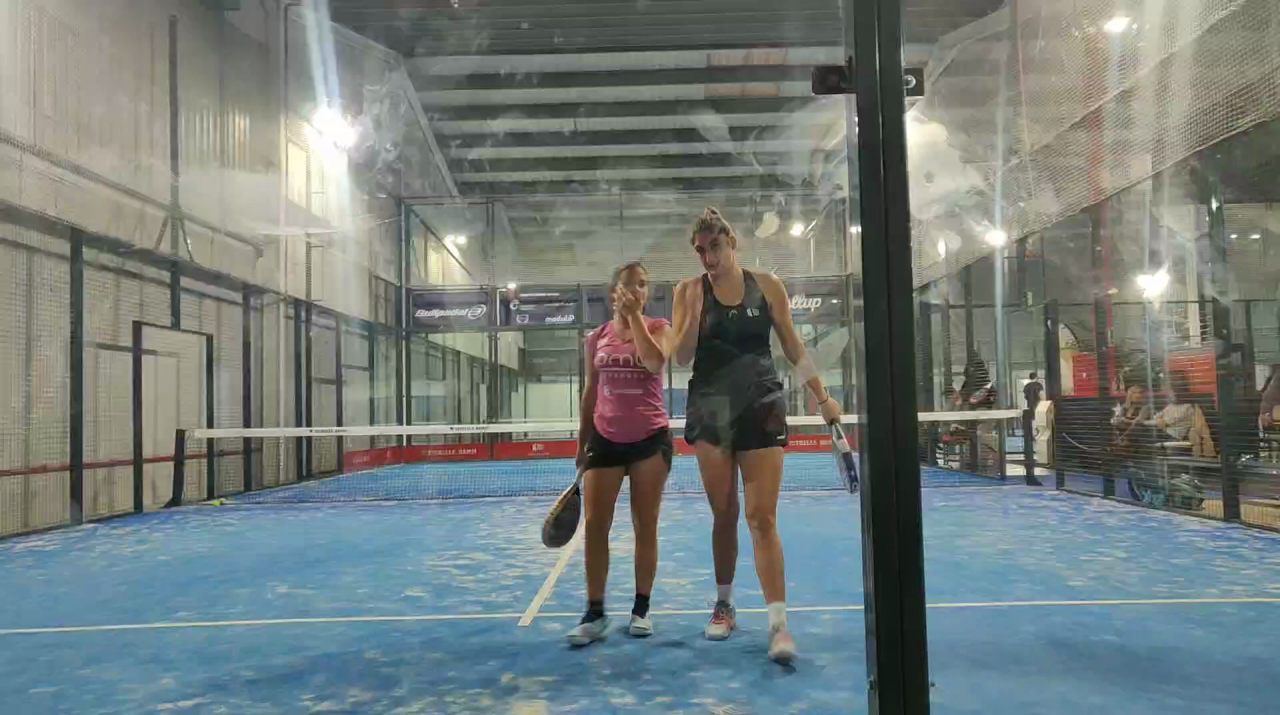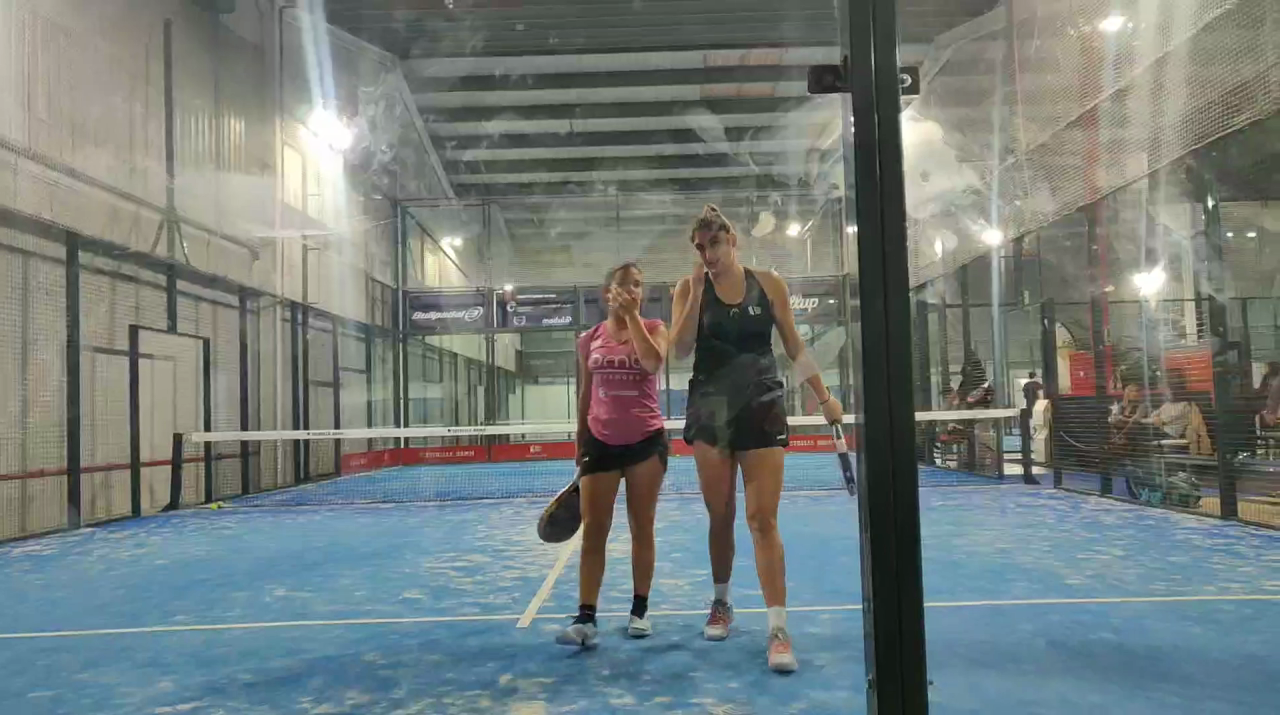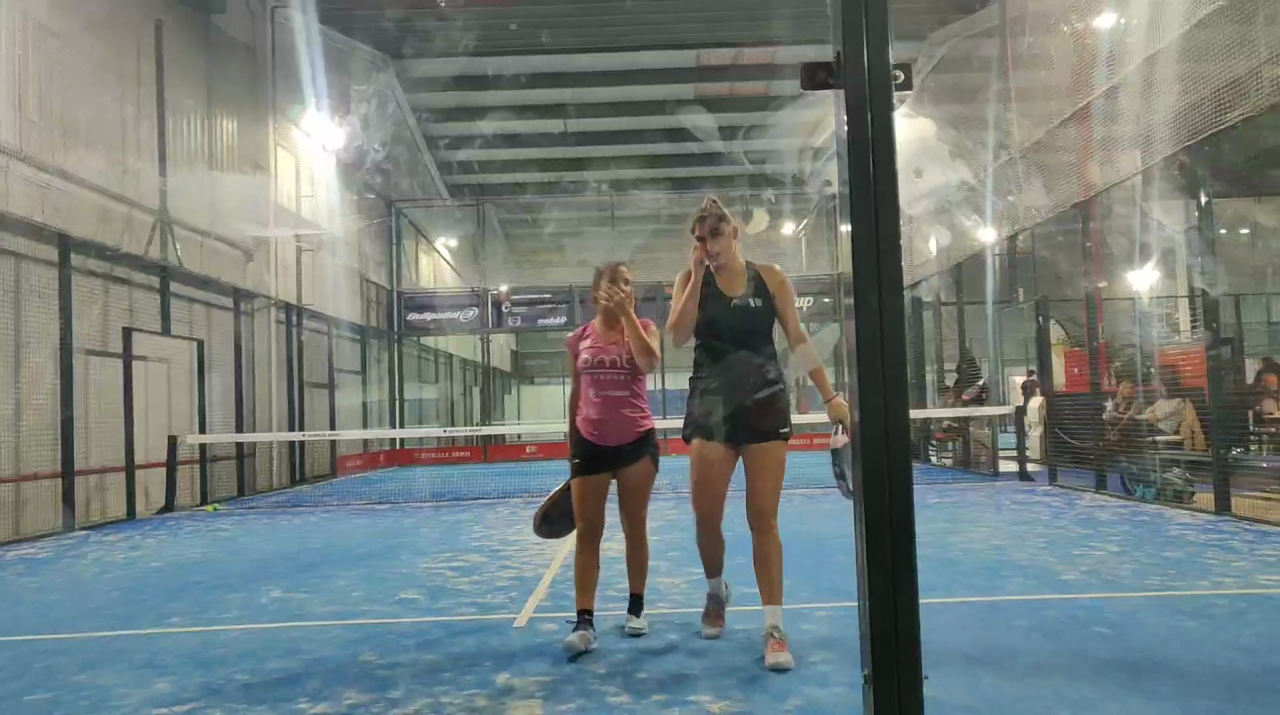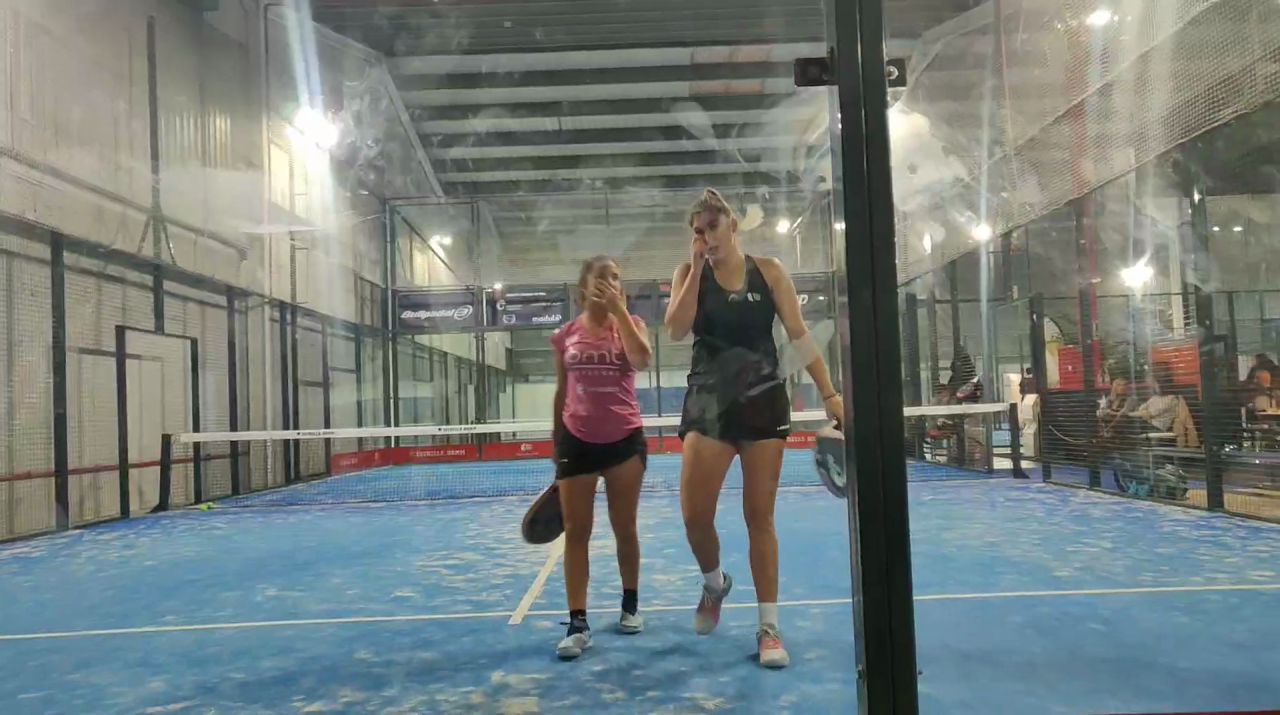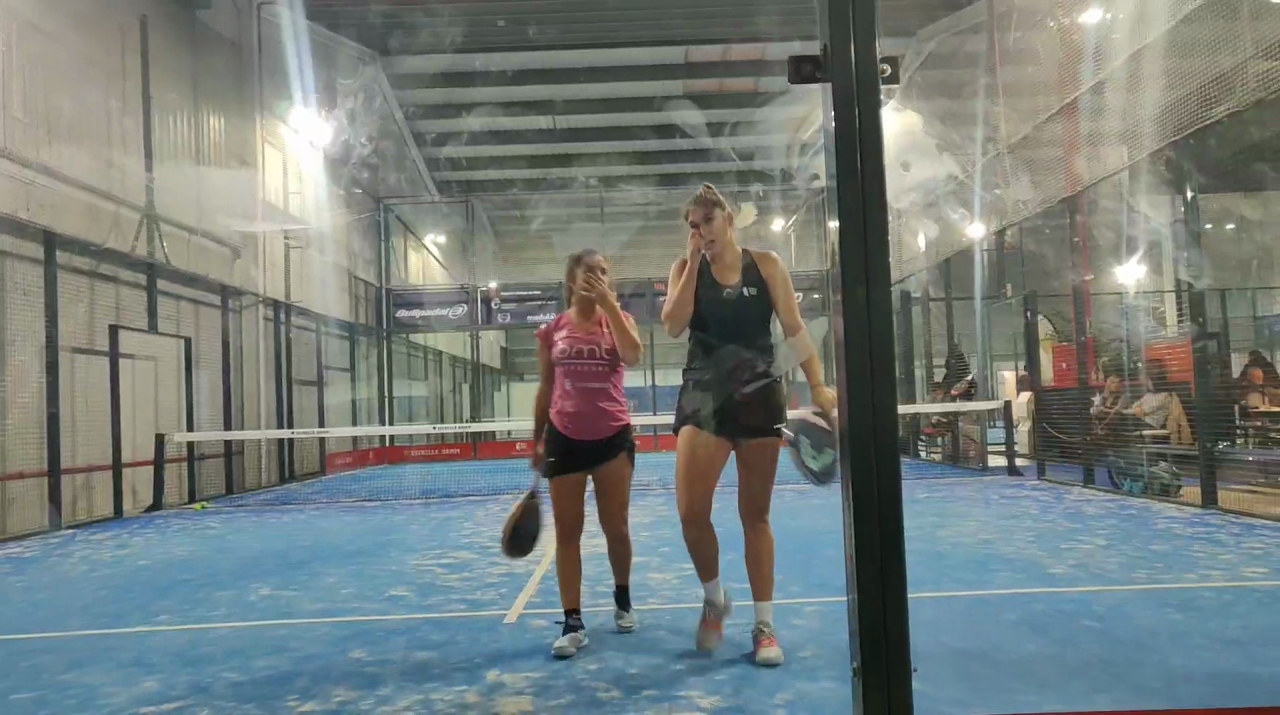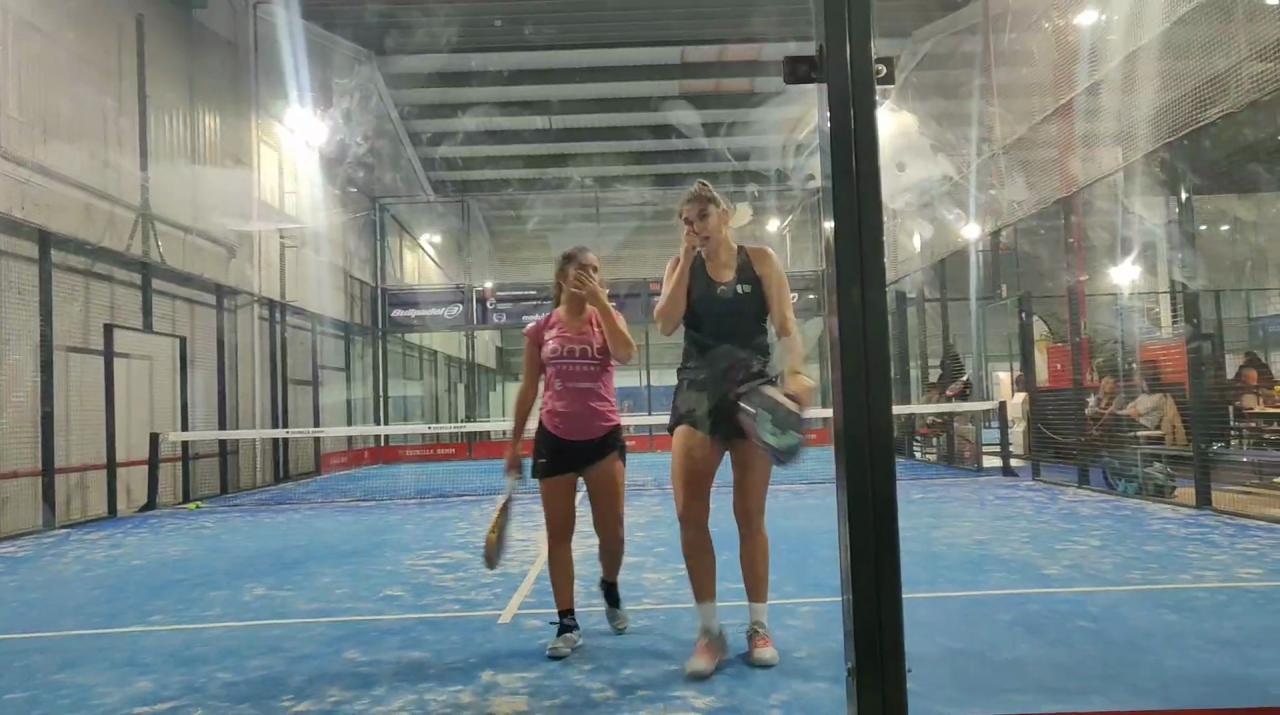
dt=0.1s
person 1, frame 1
left shoulder: (766, 286)
right shoulder: (689, 291)
left elbow: (793, 347)
right elbow: (681, 355)
left wrist: (822, 397)
right wrist: (697, 306)
left hip: (761, 406)
right hip: (711, 408)
left knee: (761, 517)
right knee: (724, 513)
left ankle: (778, 626)
right ankle: (724, 603)
person 1, frame 2
left shoulder: (768, 283)
right shoulder: (688, 288)
left elbow: (794, 345)
right elbow: (680, 350)
left wrist: (823, 395)
right wrist: (696, 294)
left hip: (762, 405)
right hip: (710, 408)
left knee: (763, 518)
right knee: (720, 515)
left ankle: (777, 632)
right ankle: (721, 601)
person 1, frame 3
left shoulder: (769, 277)
right shoulder: (690, 280)
left elbow: (798, 339)
right elbow: (677, 337)
left wrist: (829, 394)
right wrist: (698, 275)
left hip: (764, 402)
right hip: (710, 403)
left knee: (763, 517)
right knee: (705, 516)
left ankle: (774, 629)
right ankle: (716, 592)
person 1, frame 4
left shoulder: (768, 270)
right shoulder: (688, 273)
left elbow: (798, 333)
right elbow: (677, 331)
left wrist: (828, 391)
right wrist: (697, 267)
left hip: (762, 397)
right hip: (707, 398)
left knee: (759, 515)
right knee: (694, 512)
left ankle: (768, 626)
right ankle: (714, 582)
person 1, frame 5
left shoulder: (765, 265)
right shoulder: (685, 269)
left elbow: (793, 325)
right elbow: (672, 325)
left wrist: (818, 381)
right wrist: (693, 262)
left hip: (758, 395)
right hip: (702, 395)
left knee: (754, 514)
right knee: (690, 508)
left ankle: (764, 625)
right ankle: (714, 598)
person 1, frame 6
left shoulder: (761, 260)
right shoulder: (681, 267)
left elbow: (785, 322)
right elbow: (666, 324)
left wrist: (795, 372)
right wrist: (687, 260)
right hip: (697, 394)
left knee: (750, 516)
right knee: (690, 512)
left ankle: (758, 626)
right ankle: (710, 631)
person 2, frame 1
left shoulder: (657, 327)
right shoulder: (596, 338)
left elbow: (655, 362)
right elbow: (589, 393)
left wrist: (635, 315)
right wrist: (582, 442)
left hip: (650, 438)
right hip: (604, 439)
left knee: (645, 526)
right knee: (595, 524)
left ankle: (641, 608)
right ankle: (595, 612)
person 2, frame 2
left shoulder: (652, 328)
right shoulder: (589, 339)
left elbow: (653, 363)
right elbow: (585, 395)
left wrist: (632, 316)
right wrist: (579, 443)
left hip: (645, 440)
right hip: (600, 441)
left knee: (642, 527)
right knee: (593, 528)
left ankle: (639, 609)
right ankle: (586, 617)
person 2, frame 3
left shoulder: (642, 326)
right shoulder: (578, 338)
left elbow: (649, 362)
right elbow: (576, 394)
left wrist: (627, 312)
right wrist: (571, 443)
left hip: (636, 441)
right hip: (590, 443)
left knee: (634, 529)
right knee: (587, 531)
left ankle: (636, 607)
right ankle: (584, 623)
person 2, frame 4
left shoulder: (630, 323)
right shoulder: (565, 335)
left elbow: (641, 359)
right elbow: (561, 392)
left wrist: (618, 309)
right wrist: (556, 443)
left hip: (624, 438)
right hip: (577, 440)
left knee: (625, 528)
right knee: (576, 532)
left ankle: (630, 602)
right ankle: (578, 624)
person 2, frame 5
left shoulder: (619, 318)
right shoulder: (551, 330)
left elbow: (632, 355)
right elbow: (545, 389)
left wrist: (608, 303)
right wrist: (535, 441)
left hip: (613, 436)
right hip: (565, 438)
left knee: (616, 529)
right knee: (567, 532)
left ankle: (621, 593)
right ankle: (572, 624)
person 2, frame 6
left shoulder: (608, 317)
right shoulder: (540, 329)
left elbow: (625, 354)
right elbow: (528, 388)
left wrist: (600, 301)
right wrist: (514, 444)
left hip: (604, 435)
right hip: (555, 438)
left knee: (612, 529)
right knee: (559, 533)
left ankle: (610, 586)
right ankle: (567, 624)
